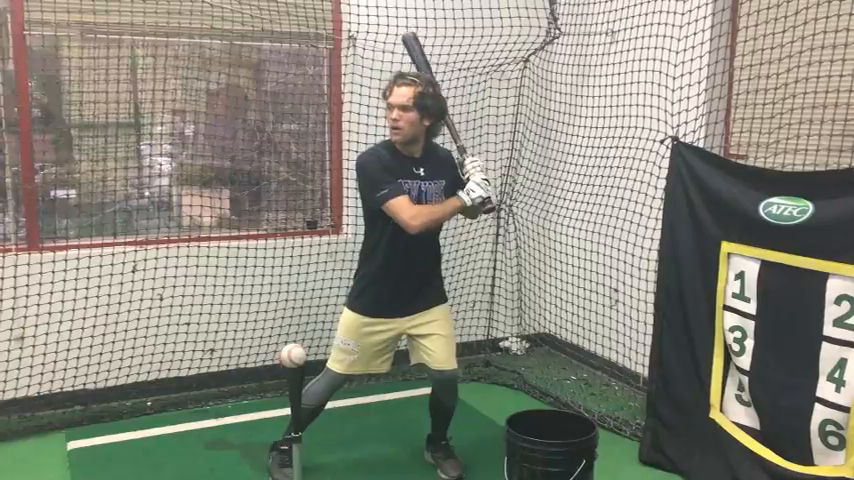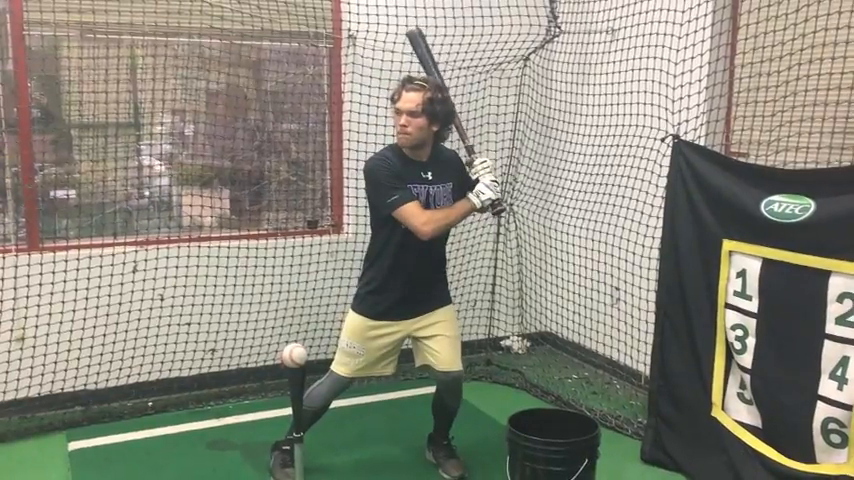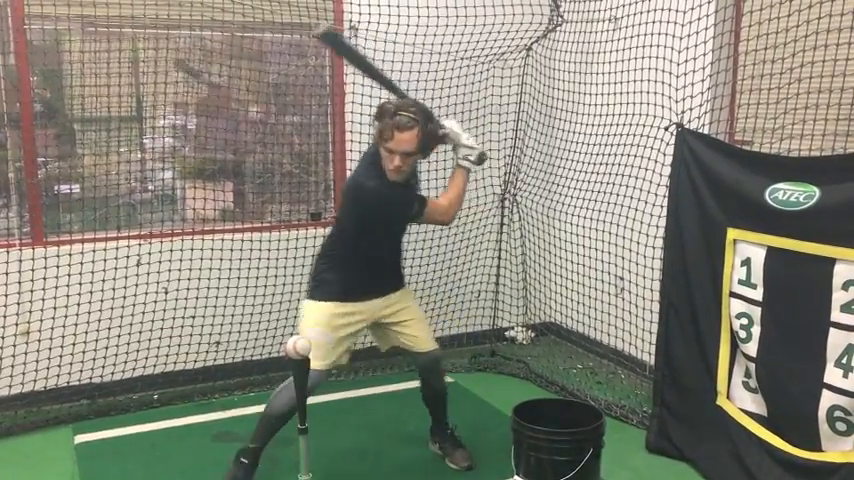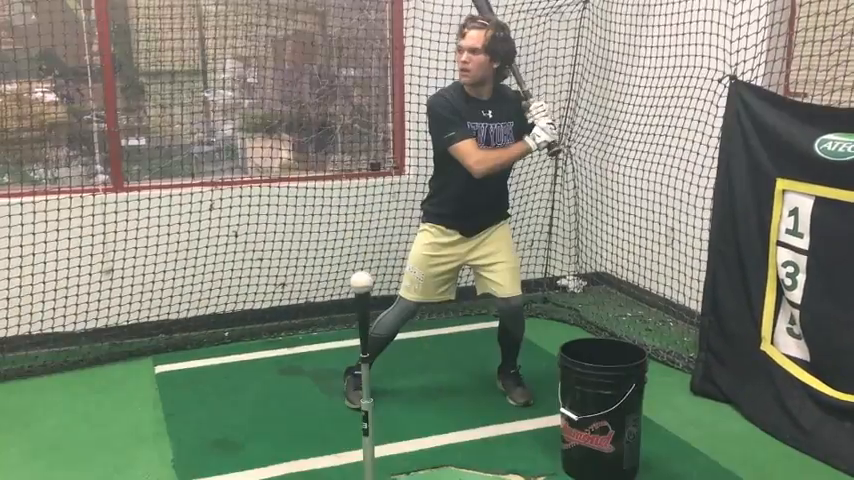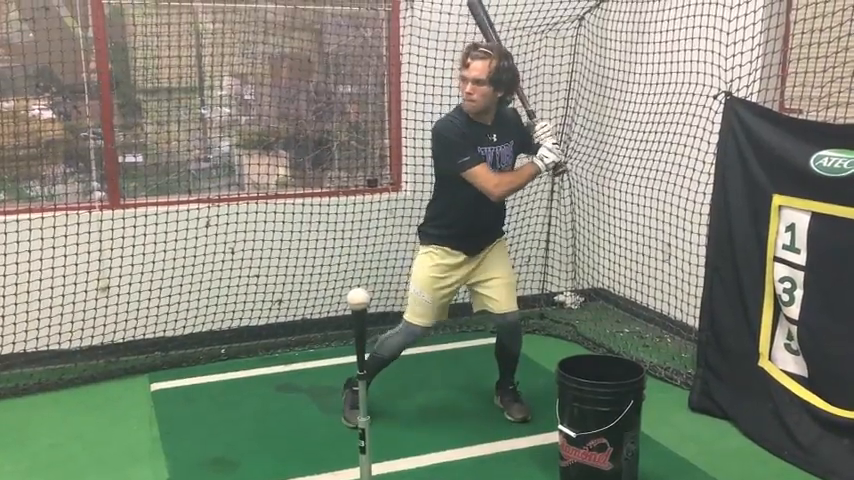
dt=1s
person 1, frame 1
left shoulder: (442, 160)
right shoulder: (373, 162)
left elbow: (471, 212)
right elbow: (413, 220)
left wrist: (476, 191)
right wrist: (465, 194)
left hip: (427, 297)
right hip: (374, 300)
left knee: (446, 375)
right knee: (334, 376)
left ankle: (438, 444)
right ankle: (284, 446)
person 1, frame 2
left shoulder: (449, 162)
right shoulder: (381, 167)
left elbow: (470, 205)
right elbow: (425, 225)
left wrist: (483, 185)
right wrist: (476, 198)
left hip: (432, 299)
right hip: (379, 303)
left knee: (451, 376)
right knee: (338, 379)
left ankle: (439, 443)
right ankle: (285, 447)
person 1, frame 3
left shoulder: (405, 162)
right shoulder: (371, 188)
right elbow: (444, 213)
left wrist: (452, 135)
right wrist: (464, 163)
left hip: (388, 287)
right hip: (337, 291)
left knee: (430, 358)
right knee: (310, 376)
left ankle: (442, 433)
person 1, frame 4
left shoulder: (511, 103)
right shoulder: (442, 104)
left elbow: (524, 148)
right elbow: (478, 163)
left wrist: (540, 131)
right wrist: (531, 142)
left hip: (491, 227)
right hip: (443, 229)
left knee: (511, 304)
right knee: (405, 307)
left ankle: (509, 372)
right ankle: (357, 372)
person 1, frame 5
left shoulder: (509, 120)
right shoulder: (448, 130)
left elbow: (542, 153)
right elbow: (495, 187)
left wrist: (542, 140)
right wrist: (540, 163)
left hip: (488, 244)
right hip: (442, 247)
left knee: (509, 320)
right knee: (413, 330)
left ankle: (506, 388)
right ankle: (356, 387)
